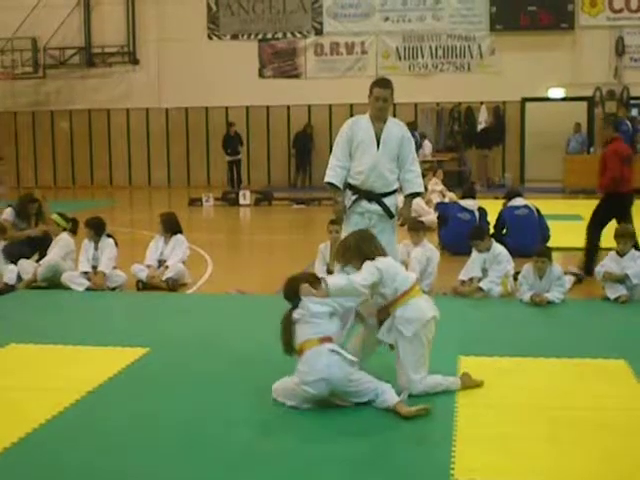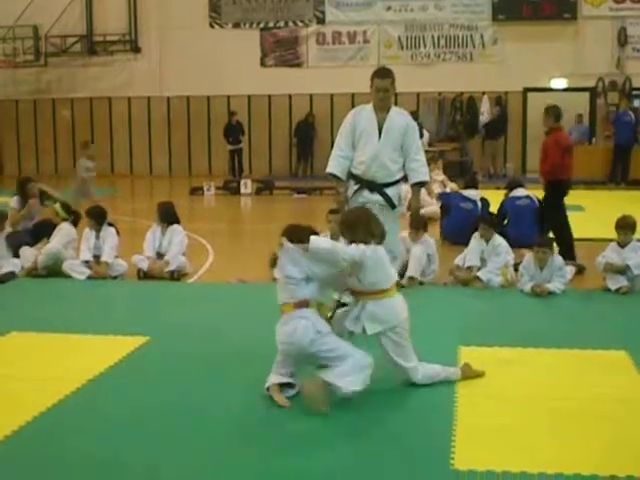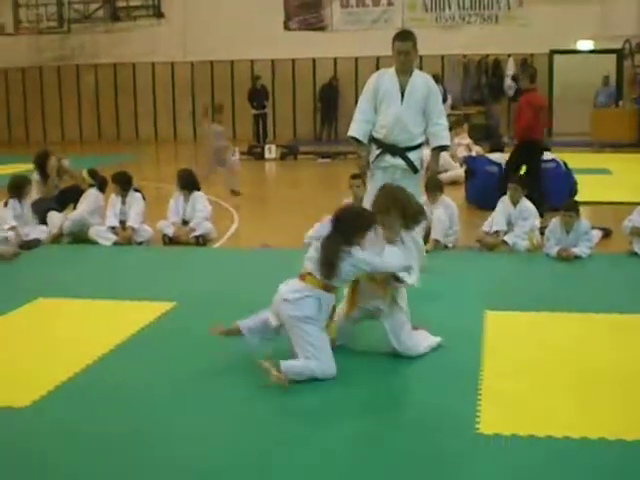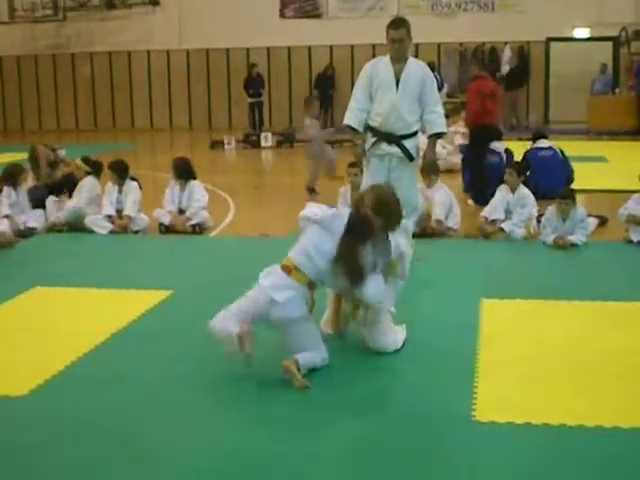
dt=0.5s
person 1, frame 1
left shoulder: (400, 131)
right shoulder: (352, 126)
left elbow: (409, 169)
right elbow: (338, 164)
left wrist: (407, 204)
right wrist: (338, 198)
left hip: (386, 204)
right hip: (356, 203)
person 1, frame 2
left shoulder: (404, 120)
right shoulder: (356, 116)
left elbow: (415, 158)
right elbow: (342, 153)
left wrist: (415, 194)
right wrist: (340, 188)
left hip: (389, 194)
right hip: (358, 192)
left knee: (389, 246)
person 1, frame 3
left shoulder: (426, 84)
right shoulder: (378, 79)
left elbow: (437, 122)
right elbow: (363, 117)
left wrist: (435, 157)
right wrist: (362, 151)
left hip: (411, 158)
right hip: (381, 157)
person 1, frame 4
left shoulder: (421, 71)
right shoulder: (372, 68)
left elbow: (432, 110)
right elbow: (359, 104)
left wrist: (431, 146)
right wrist: (358, 140)
left hip: (407, 146)
right hip: (376, 146)
left knee: (408, 200)
person 2, frame 1
left shoulder: (297, 316)
right shoulder: (312, 302)
left hip: (309, 373)
right hip: (333, 364)
left knee: (278, 389)
right knee: (376, 387)
right ankle: (401, 407)
person 2, frame 2
left shoulder: (288, 267)
right shoulder: (291, 261)
left hip: (286, 329)
right hip: (306, 328)
left knee: (281, 372)
right knee: (360, 361)
left ankle: (277, 387)
right ankle: (320, 384)
person 2, frame 3
left shoulder: (326, 235)
right shoulder: (355, 257)
right elbow: (396, 263)
right wrist: (390, 249)
left hip: (289, 294)
right hip: (302, 306)
left knee: (275, 320)
right knee: (326, 370)
right ankle: (277, 367)
person 2, frame 4
left shoulder: (321, 221)
right shoulder: (352, 257)
left elbow: (308, 212)
left hip: (271, 285)
right hip: (292, 301)
left knee: (219, 324)
right knee: (319, 356)
left ankle: (239, 333)
right ankle: (297, 363)
person 3, frame 1
left shoulder: (373, 267)
right shoulder: (384, 263)
left elbow: (354, 284)
left wrist: (322, 291)
left hip: (415, 319)
right hip: (406, 315)
left knee: (411, 386)
left ankle: (459, 382)
person 3, frame 2
left shoulder: (363, 253)
right shoulder: (372, 248)
left elbow: (336, 251)
left wrist: (305, 243)
left hip: (387, 313)
left knee: (414, 372)
right knee: (334, 324)
left ankle: (461, 372)
person 3, frame 3
left shoulder: (409, 237)
right shoulder: (368, 228)
left hip: (389, 297)
right hip: (362, 291)
left knee: (410, 349)
right knee: (328, 339)
left ankle: (419, 335)
person 3, frame 4
left shoulder: (399, 247)
right shoulder: (352, 229)
left hip: (373, 301)
right hip: (345, 294)
left knee: (385, 345)
right knee: (329, 330)
left ankle: (397, 331)
person 4, frame 1
left shoulder: (612, 149)
right shoulder: (624, 148)
left elbow: (613, 174)
left wrist: (603, 188)
left hip: (614, 195)
right hip: (626, 194)
left knee: (594, 227)
left ankle: (588, 267)
person 4, frame 2
left shoulder: (553, 138)
right shoulder: (562, 136)
left elbow: (554, 162)
left wrist: (545, 175)
left hip: (555, 183)
right hip: (561, 181)
left knee: (559, 221)
right knee: (546, 216)
left ankle: (570, 258)
person 4, frame 3
left shoulder: (526, 99)
right shoulder: (541, 99)
left elbow: (526, 123)
left wrist: (517, 137)
left hip: (527, 142)
right hip: (538, 142)
left knee: (509, 172)
right knee: (534, 177)
right ankle: (538, 210)
person 4, frame 4
left shoulder: (474, 85)
right shoulder: (493, 85)
left elbow: (474, 109)
right elbow: (497, 105)
left wrist: (468, 122)
right wrist: (494, 121)
left hip: (479, 127)
right hip: (492, 126)
left knee: (475, 161)
right knee: (478, 159)
left ankle: (481, 196)
right ankle: (481, 193)
